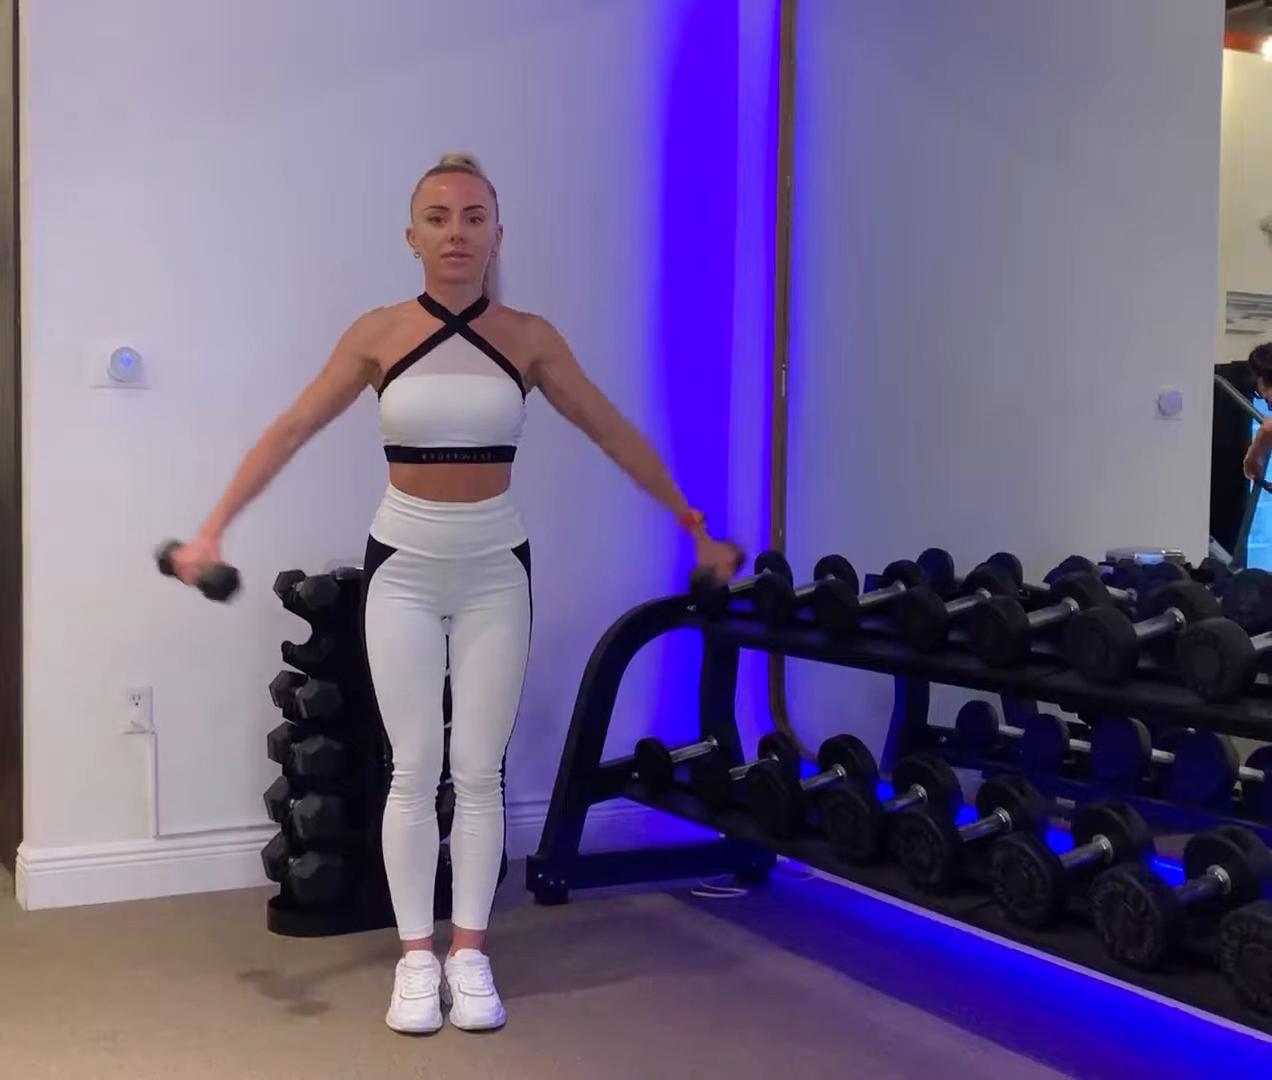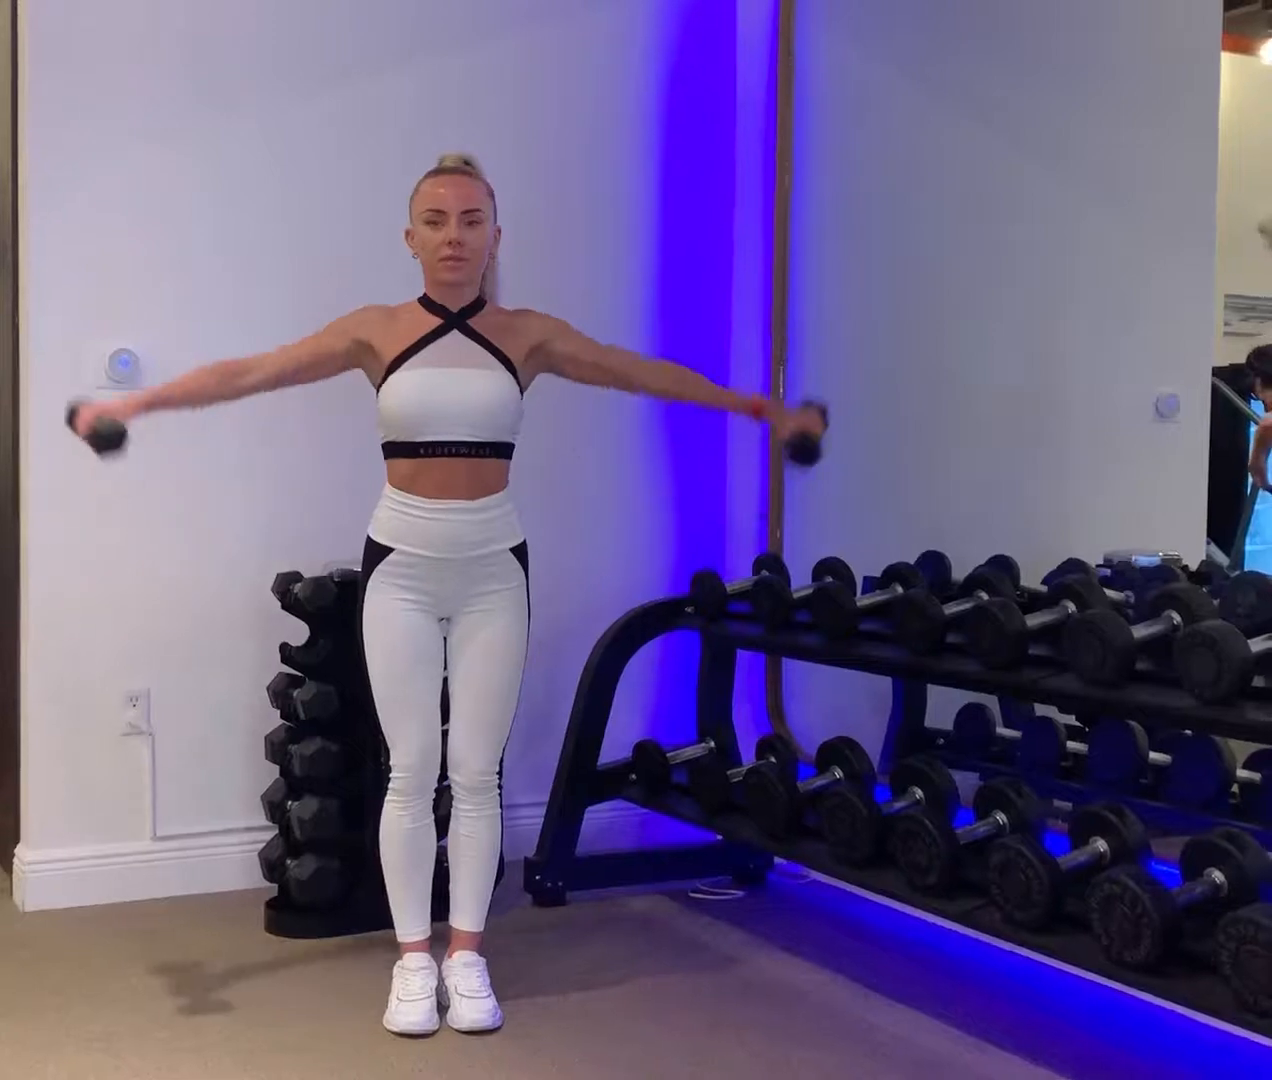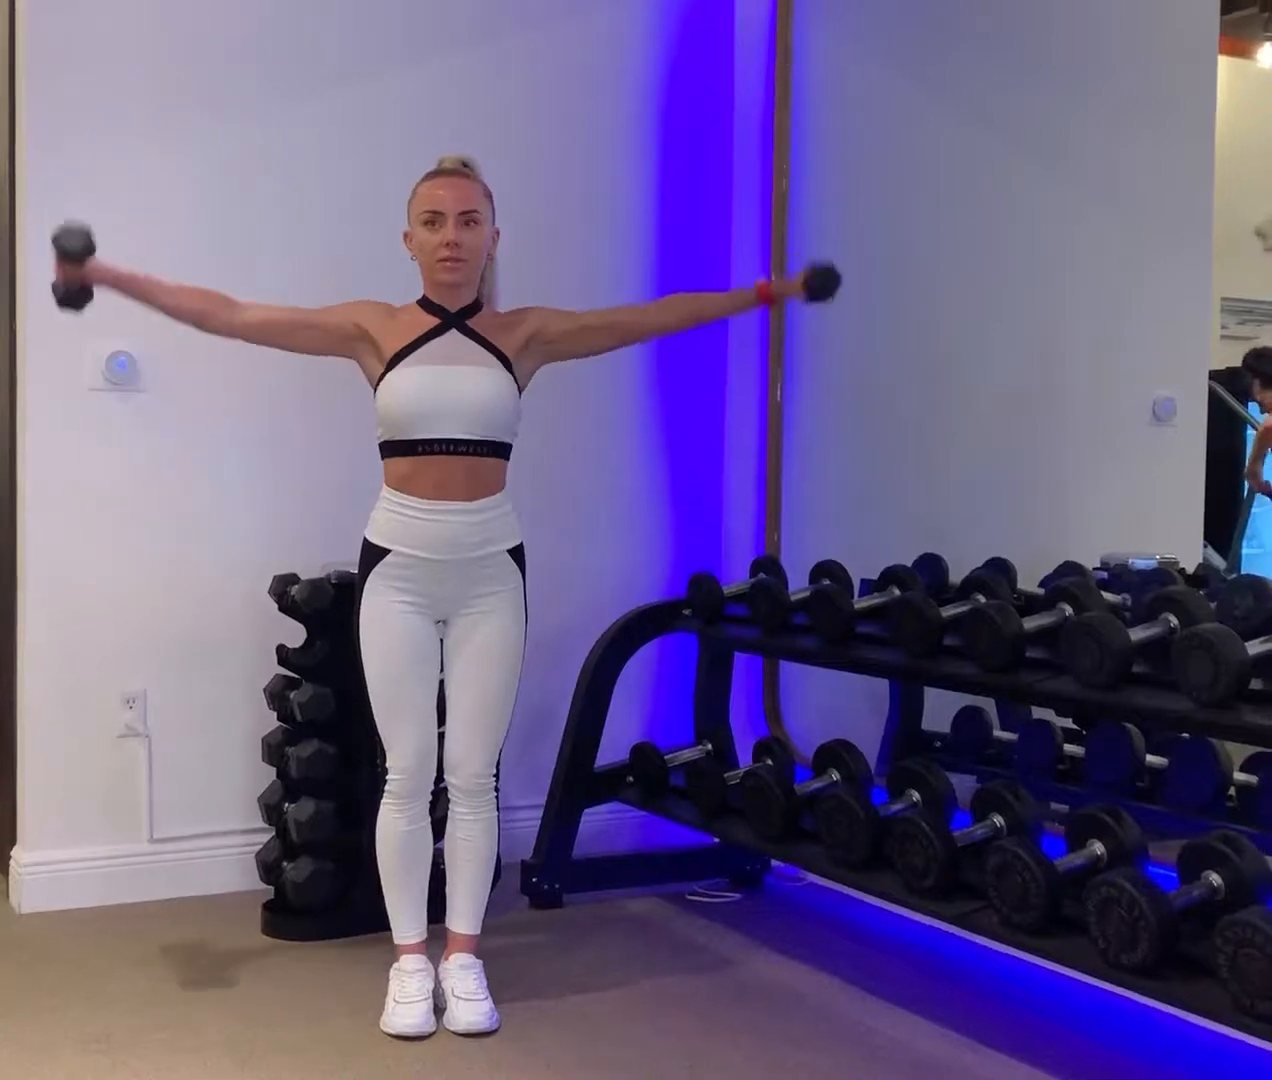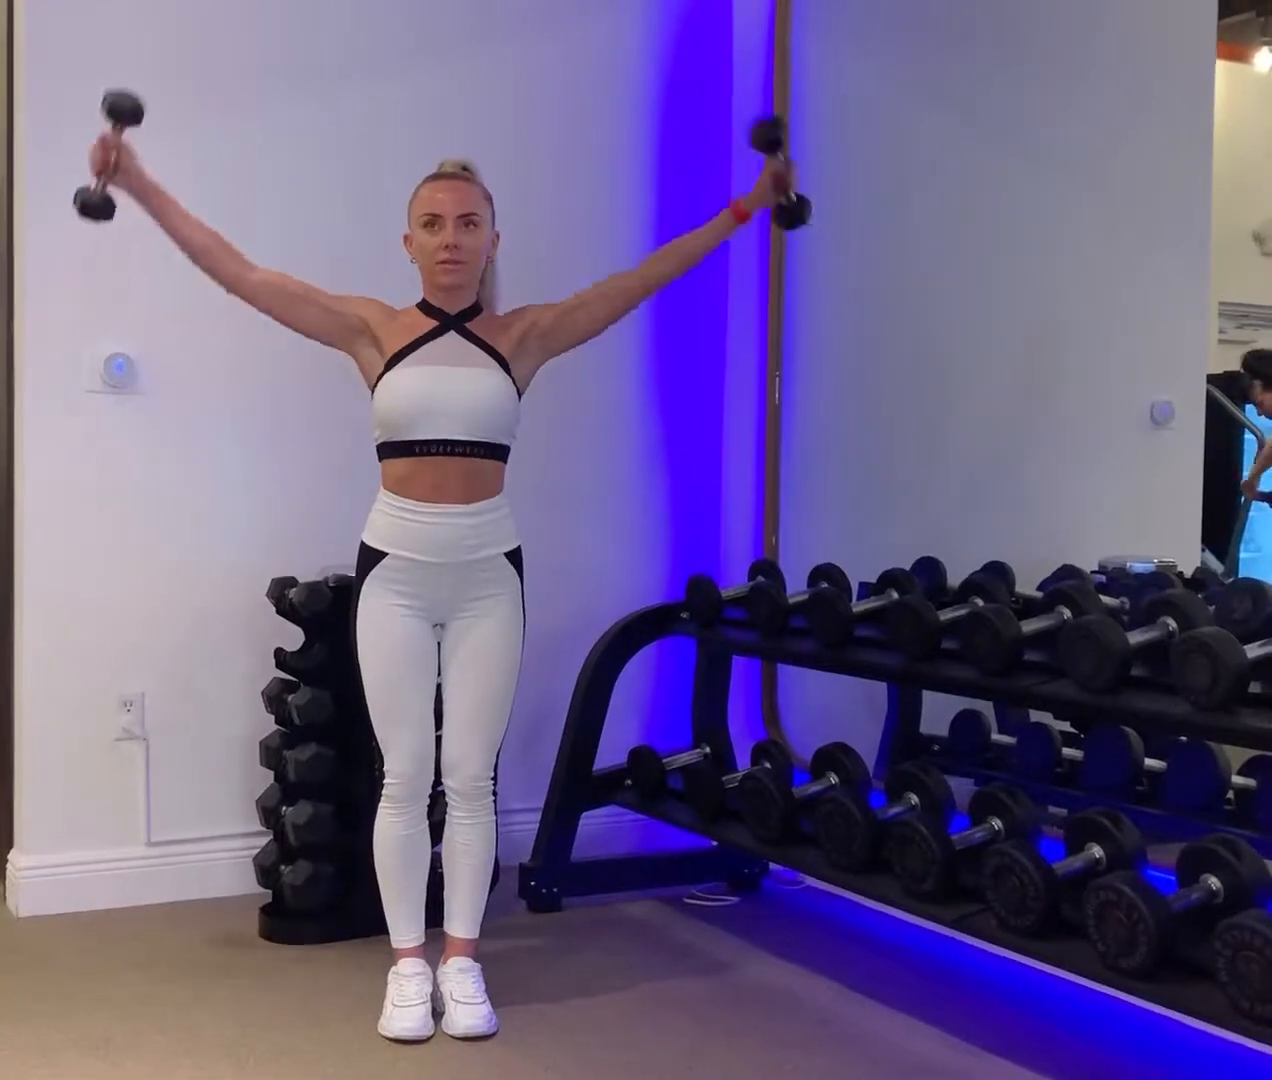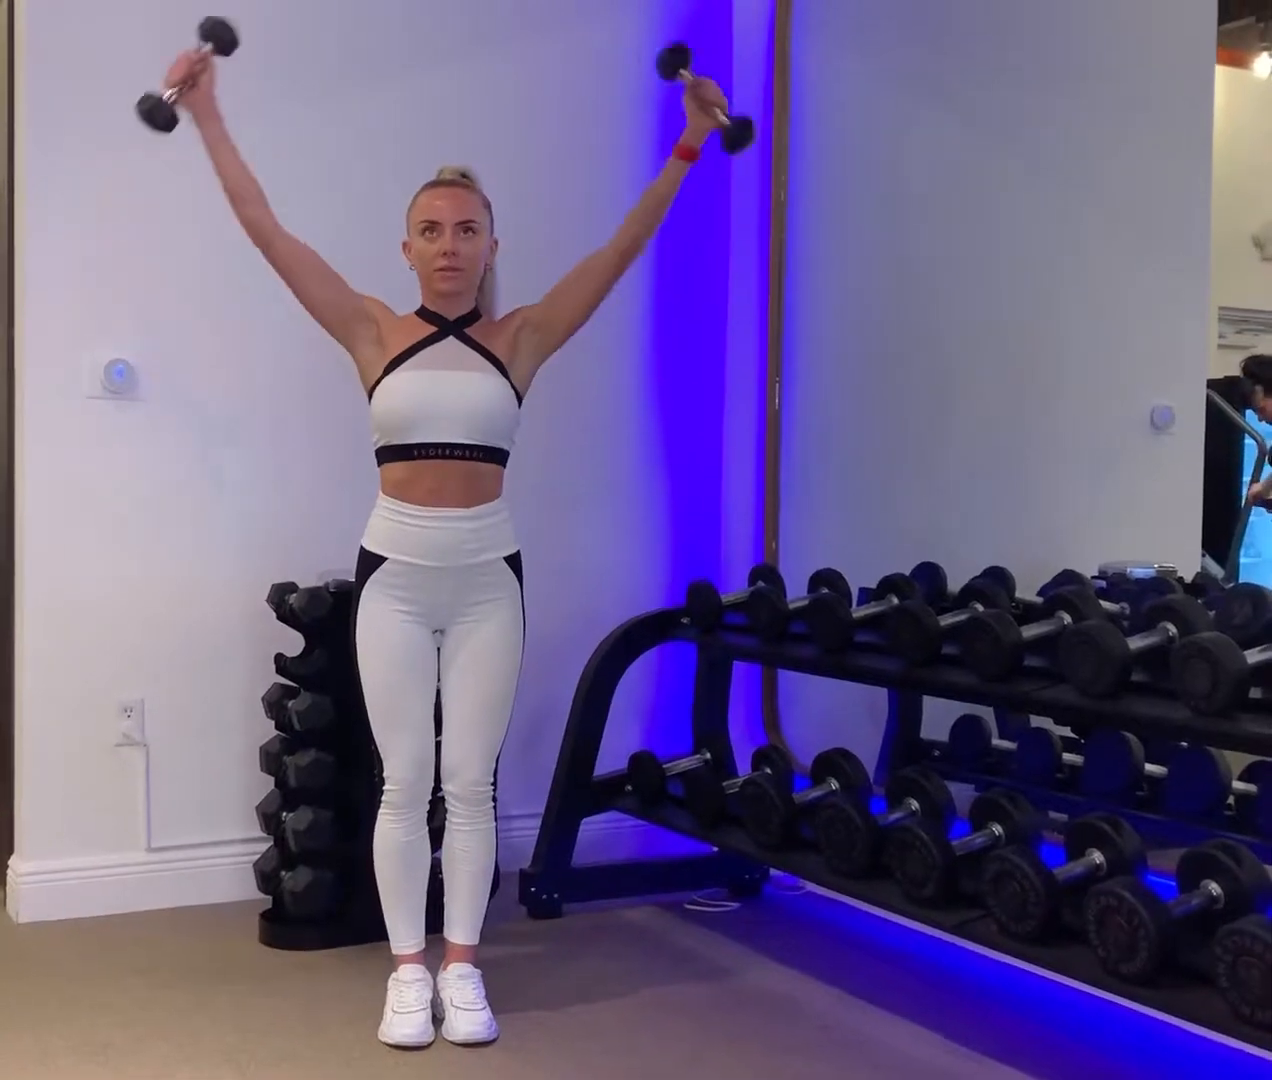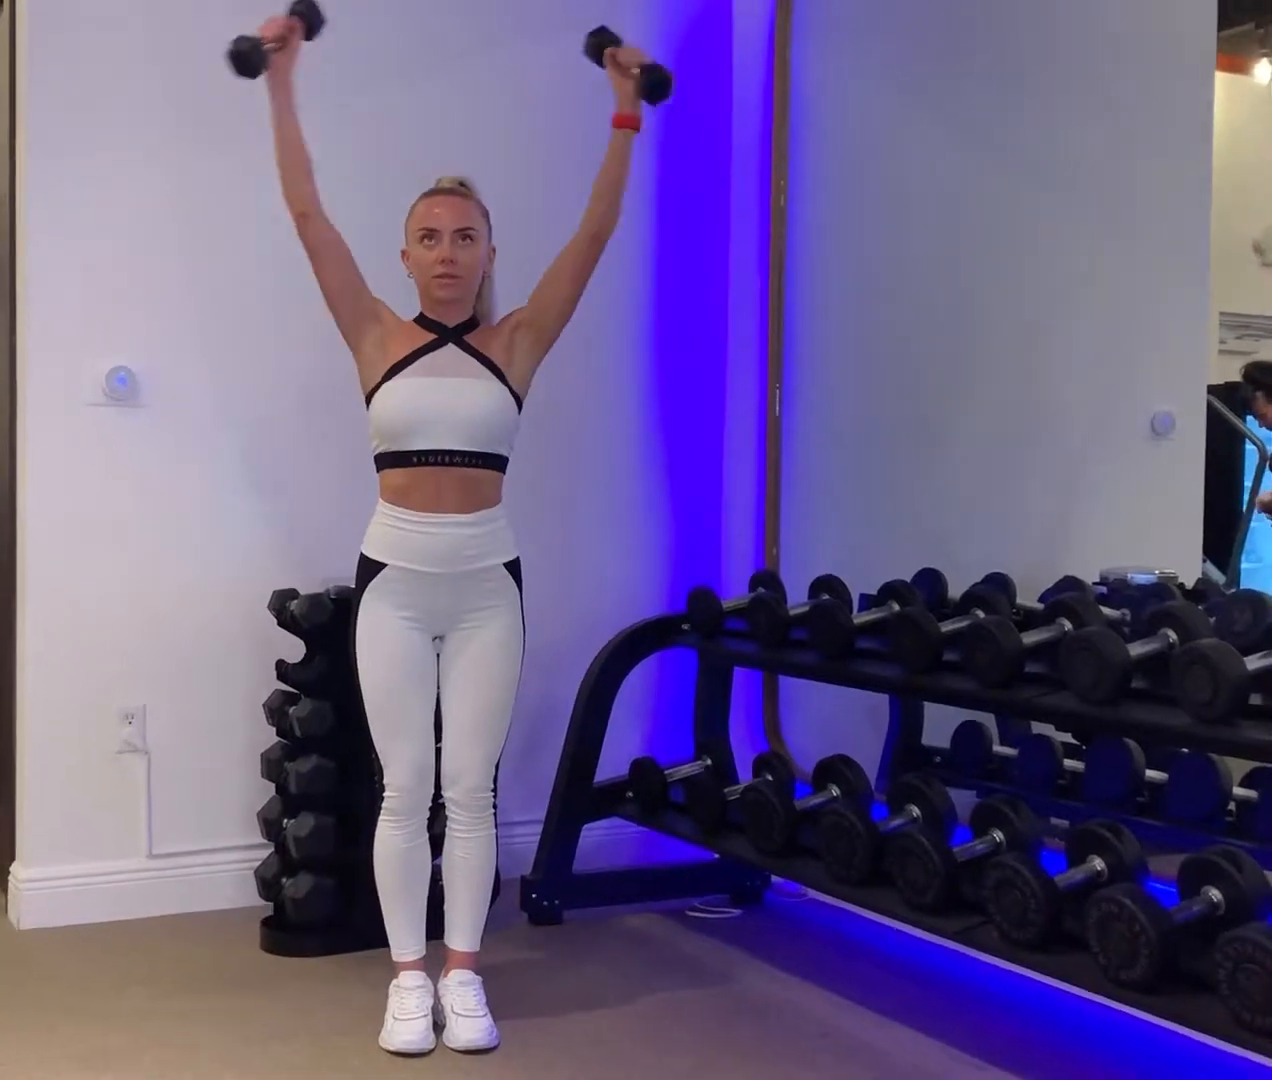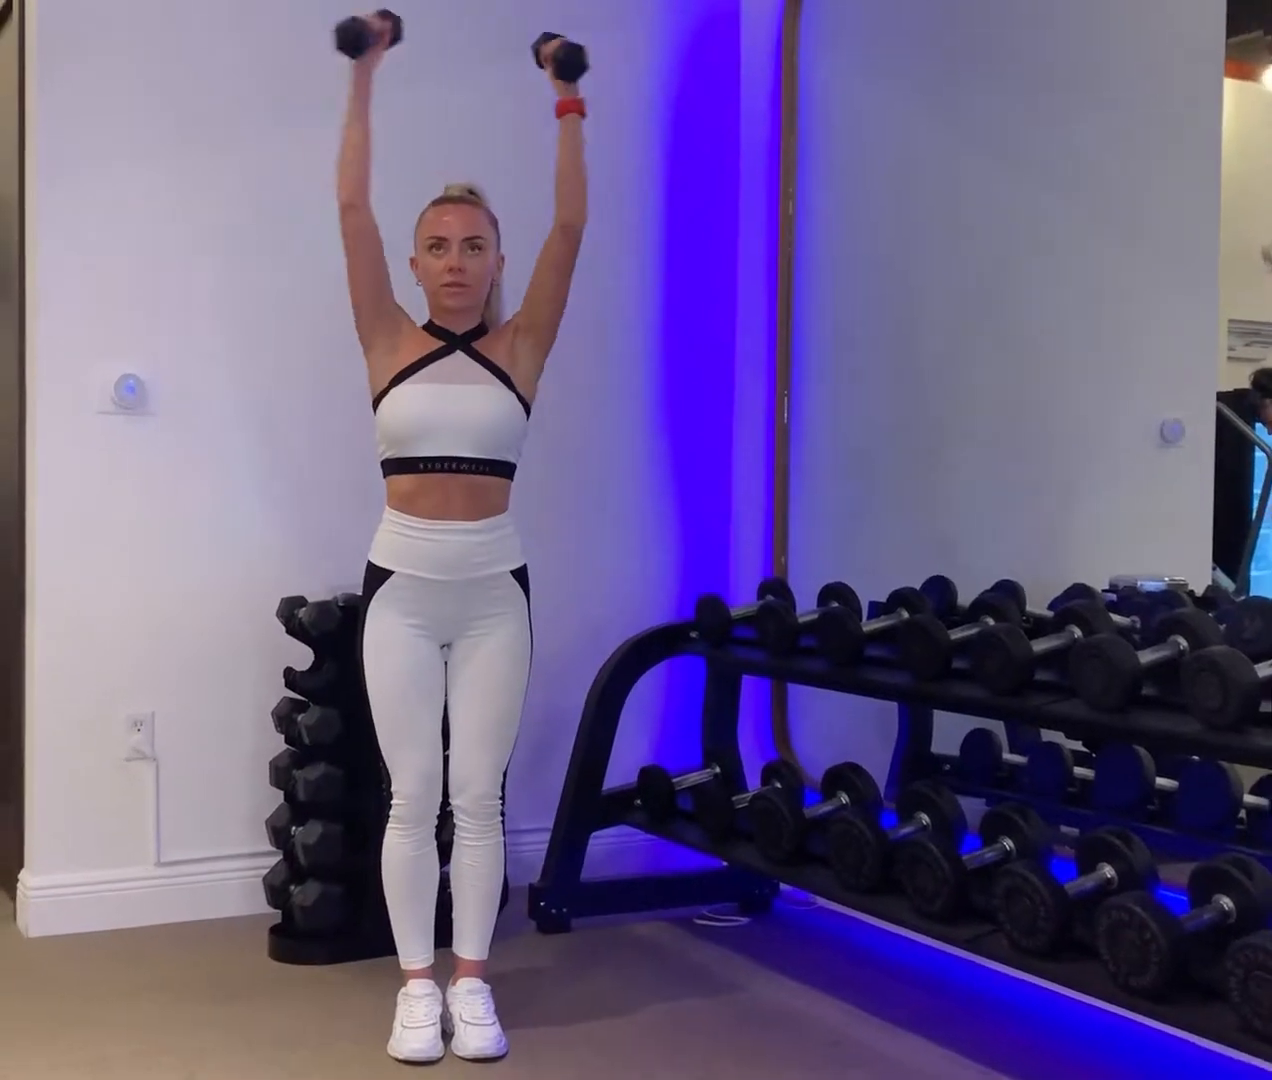
dt=0.2s
person 1, frame 1
left shoulder: (529, 336)
right shoulder: (378, 332)
left elbow: (614, 431)
right elbow: (292, 428)
left wrist: (693, 524)
right wrist: (214, 526)
left hip: (493, 569)
right hip: (403, 566)
left knee: (478, 770)
right knee: (413, 769)
left ankle: (468, 952)
right ankle: (416, 953)
person 1, frame 2
left shoulder: (528, 332)
right shoulder: (376, 329)
left elbow: (645, 375)
right elbow: (252, 373)
left wrist: (761, 408)
right wrist: (136, 404)
left hip: (492, 568)
right hip: (401, 565)
left knee: (476, 771)
right knee: (411, 770)
left ankle: (466, 953)
right ankle: (413, 955)
person 1, frame 3
left shoulder: (525, 332)
right shoulder: (374, 327)
left elbow: (652, 319)
right elbow: (235, 318)
left wrist: (769, 294)
right wrist: (111, 278)
left hip: (489, 568)
right hip: (398, 564)
left knee: (472, 773)
right knee: (407, 771)
left ankle: (462, 954)
right ankle: (409, 955)
person 1, frame 4
left shoulder: (523, 334)
right shoulder: (372, 328)
left elbow: (647, 278)
right elbow: (238, 274)
left wrist: (745, 209)
right wrist: (137, 184)
left hip: (487, 572)
right hip: (396, 568)
left knee: (472, 777)
right knee: (406, 777)
left ankle: (462, 959)
right ankle: (408, 961)
person 1, frame 5
left shoulder: (519, 339)
right shoulder: (374, 333)
left elbow: (626, 245)
right elbow: (263, 228)
left wrist: (689, 149)
right wrist: (205, 113)
left hip: (486, 580)
right hip: (395, 576)
left knee: (470, 783)
right knee: (405, 781)
left ankle: (462, 965)
right ankle: (408, 966)
person 1, frame 6
left shoulder: (516, 343)
right shoulder: (376, 337)
left elbow: (598, 228)
right elbow: (303, 209)
left wrist: (627, 112)
right wrist: (279, 80)
left hip: (485, 583)
right hip: (394, 581)
left knee: (470, 789)
right knee: (404, 788)
left ankle: (462, 972)
right ankle: (408, 974)
person 1, frame 7
left shoulder: (520, 349)
right shoulder: (388, 344)
left elbow: (573, 221)
right elbow: (350, 206)
left wrist: (569, 99)
right wrist: (361, 74)
left hip: (493, 589)
right hip: (401, 586)
left knee: (477, 796)
right knee: (412, 796)
left ankle: (470, 980)
right ankle: (416, 983)
